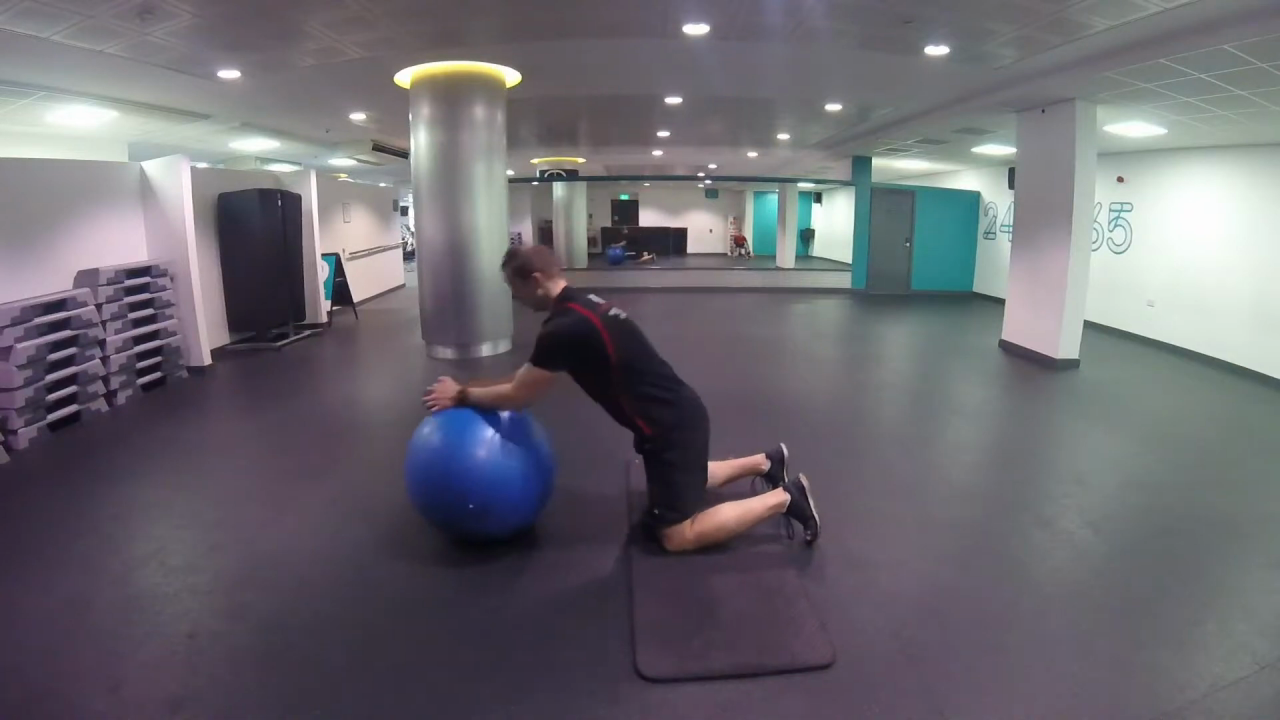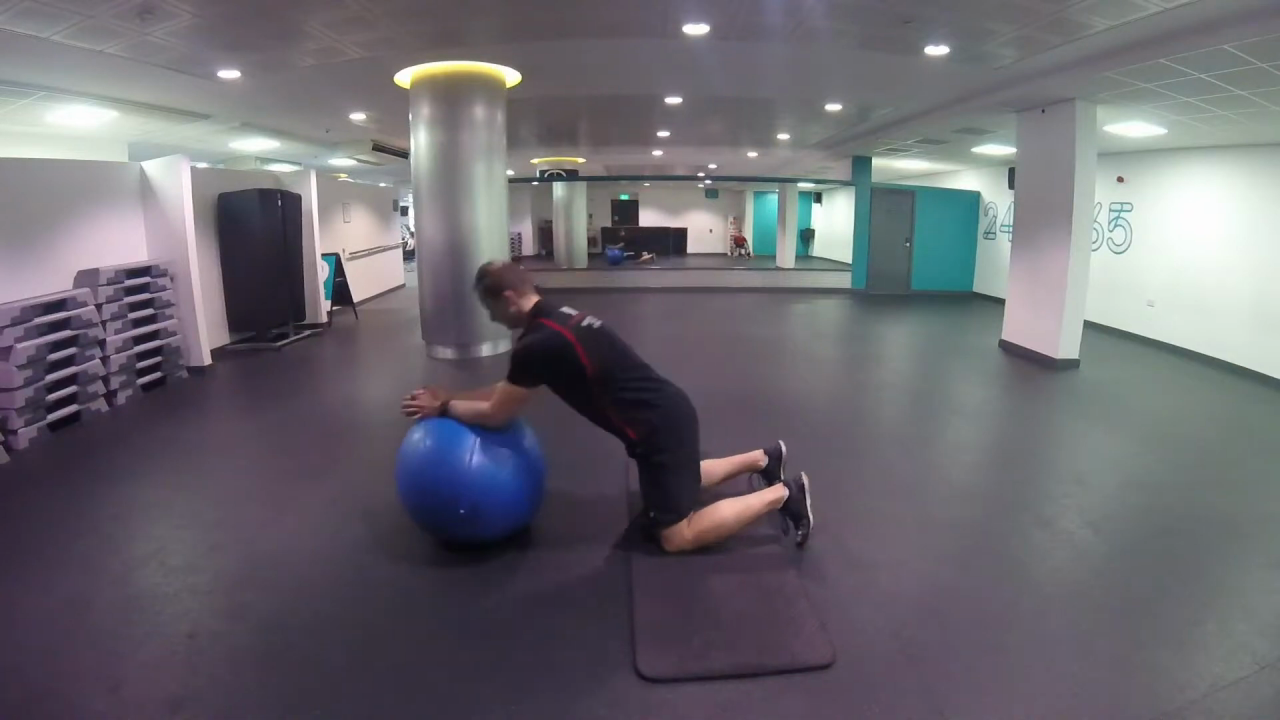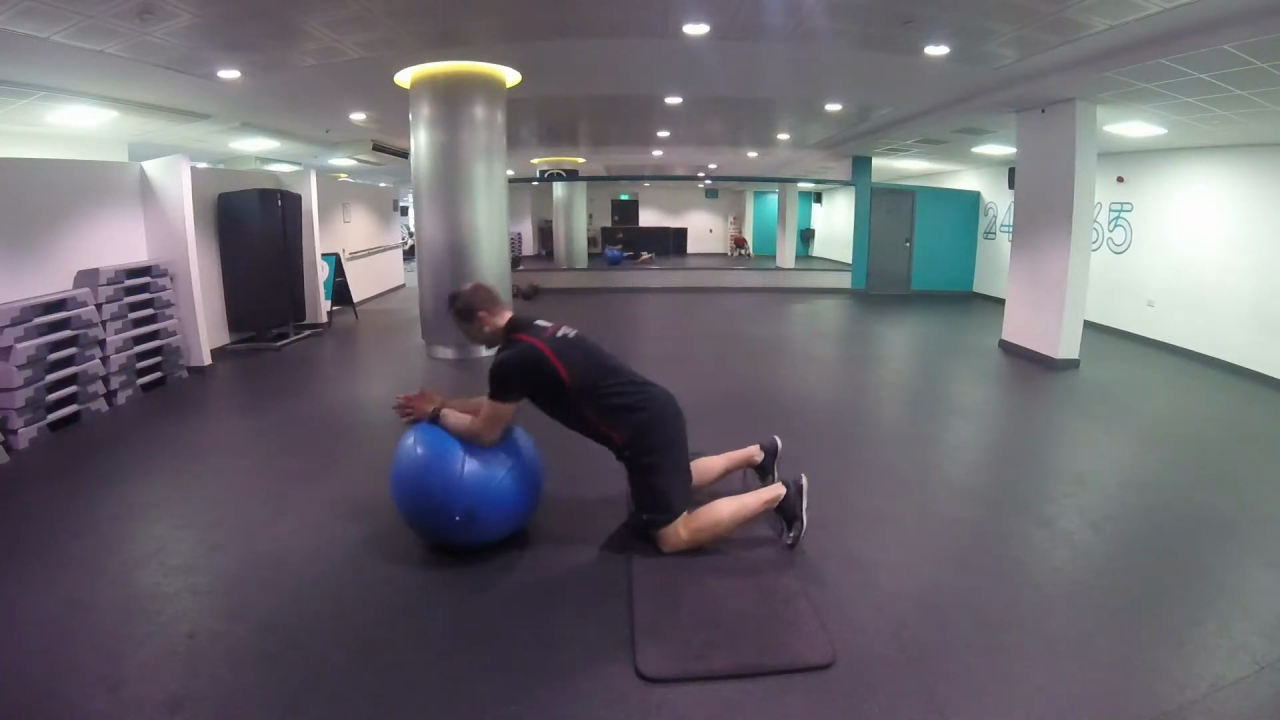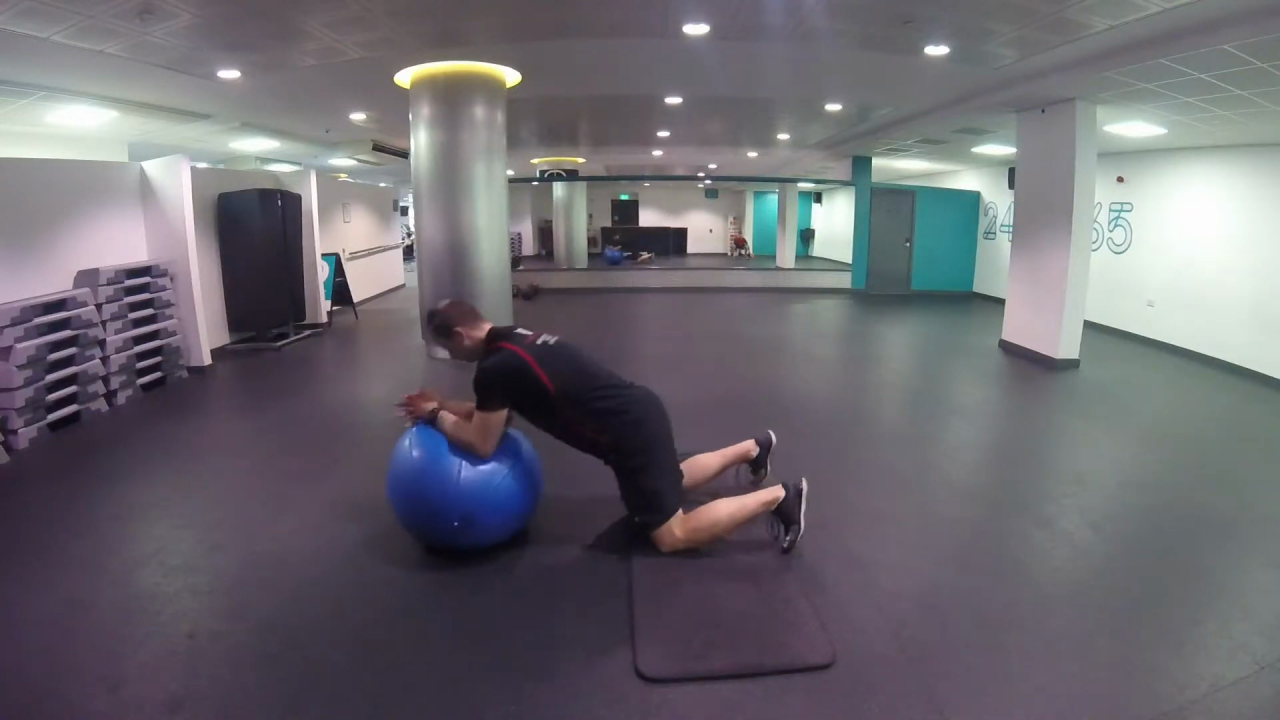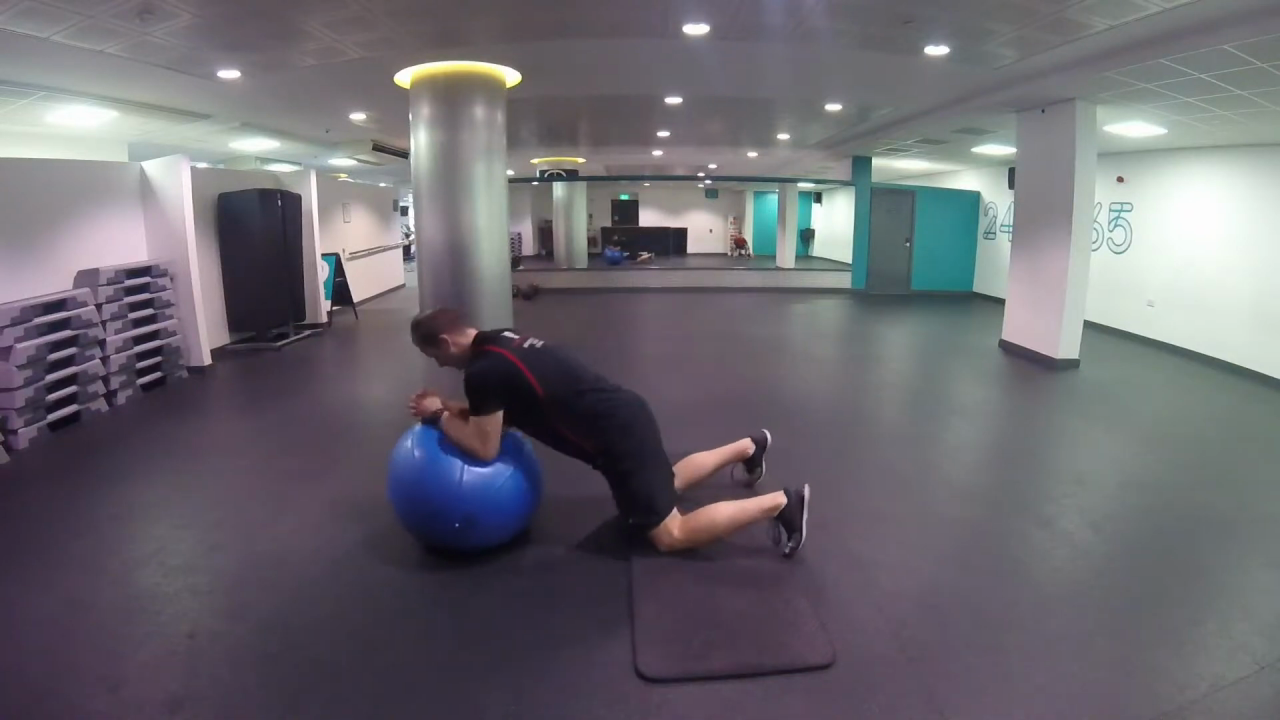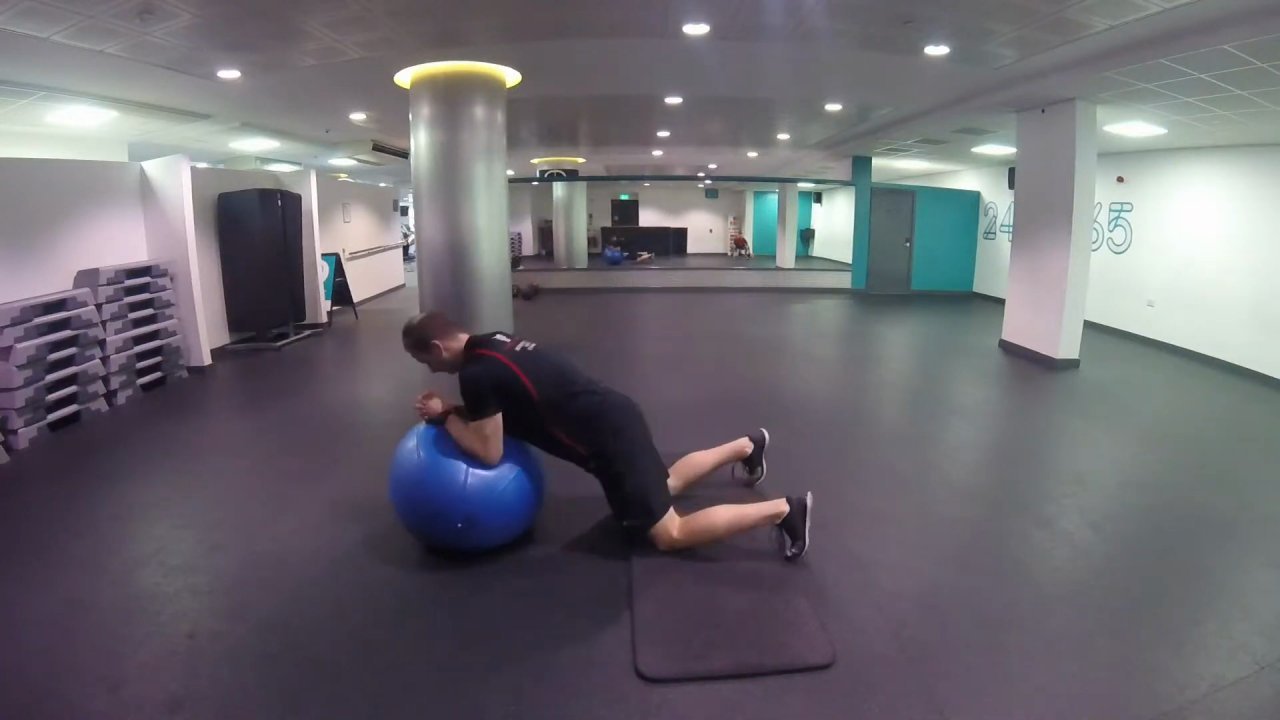
dt=0.1s
person 1, frame 1
left shoulder: (565, 327)
right shoulder: (581, 305)
left elbow: (520, 396)
right elbow: (528, 377)
left wrist: (462, 395)
right wrist: (472, 389)
left hip: (670, 424)
right hip: (676, 412)
left knee: (677, 535)
right knee: (679, 485)
left ankle: (784, 498)
right ankle: (764, 463)
person 1, frame 2
left shoulder: (538, 345)
right shoulder: (557, 317)
left elbow: (498, 413)
right elbow: (510, 391)
left wrist: (443, 407)
right wrist: (453, 396)
left hip: (661, 425)
right hip: (667, 410)
left knee: (677, 536)
right knee: (681, 480)
left ankle: (781, 493)
right ankle: (763, 460)
person 1, frame 3
left shoulder: (516, 358)
right shoulder: (536, 331)
left elbow: (487, 432)
right elbow: (500, 404)
left wrist: (435, 413)
right wrist: (445, 403)
left hip: (645, 430)
right hip: (654, 411)
left knee: (674, 536)
right knee: (672, 485)
left ankle: (778, 494)
right ankle: (757, 454)
person 1, frame 4
left shoulder: (495, 367)
right shoulder: (514, 337)
left elbow: (483, 444)
right elbow: (496, 411)
left wrist: (435, 416)
right wrist: (448, 407)
left hip: (630, 431)
right hip: (637, 410)
left knee: (671, 536)
right knee: (674, 483)
left ankle: (779, 496)
right ankle: (753, 447)
person 1, frame 5
left shoulder: (484, 370)
right shoulder: (503, 341)
left elbow: (485, 448)
right elbow: (495, 414)
left wrist: (438, 416)
right wrist: (451, 409)
left hip: (618, 435)
right hip: (625, 416)
left knee: (671, 535)
right knee: (667, 483)
left ankle: (780, 503)
right ankle: (748, 446)
person 1, frame 6
left shoulder: (476, 373)
right shoulder: (492, 344)
left elbow: (489, 452)
right elbow: (498, 412)
left wrist: (445, 418)
right wrist: (454, 409)
left hip: (610, 437)
right hip: (615, 417)
left knee: (672, 534)
right knee: (667, 484)
left ankle: (785, 509)
right ankle: (747, 445)
